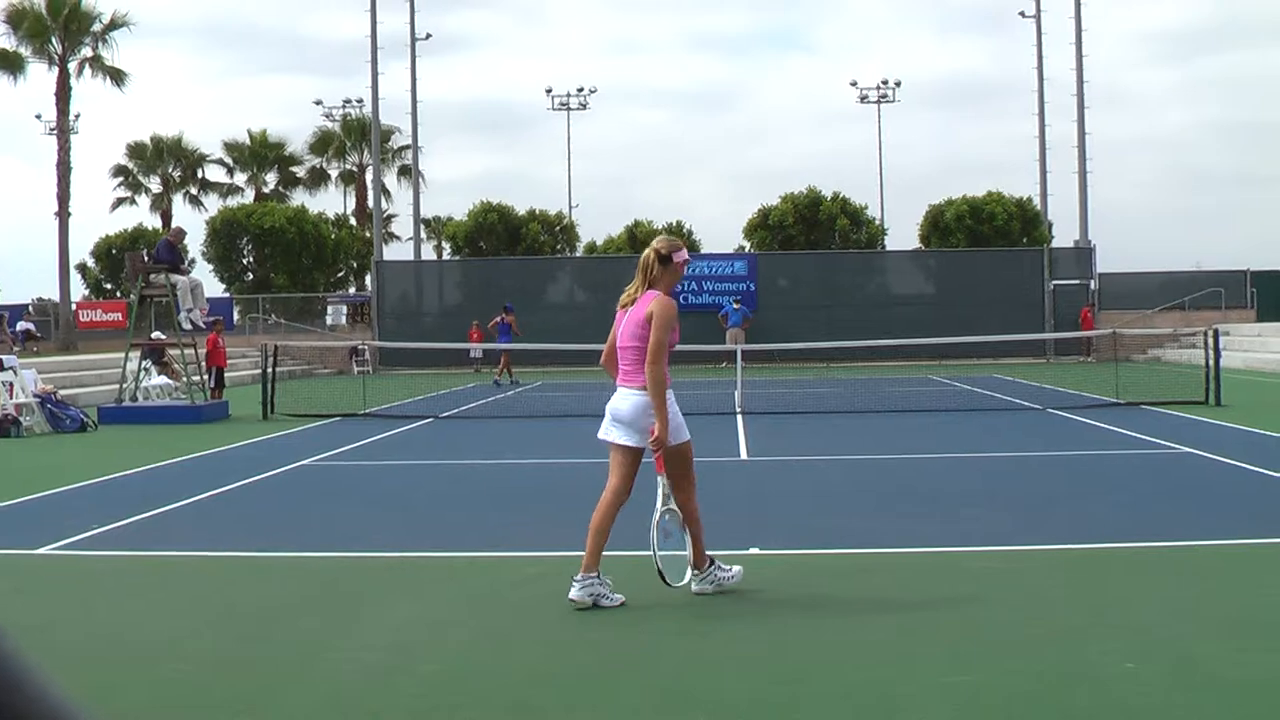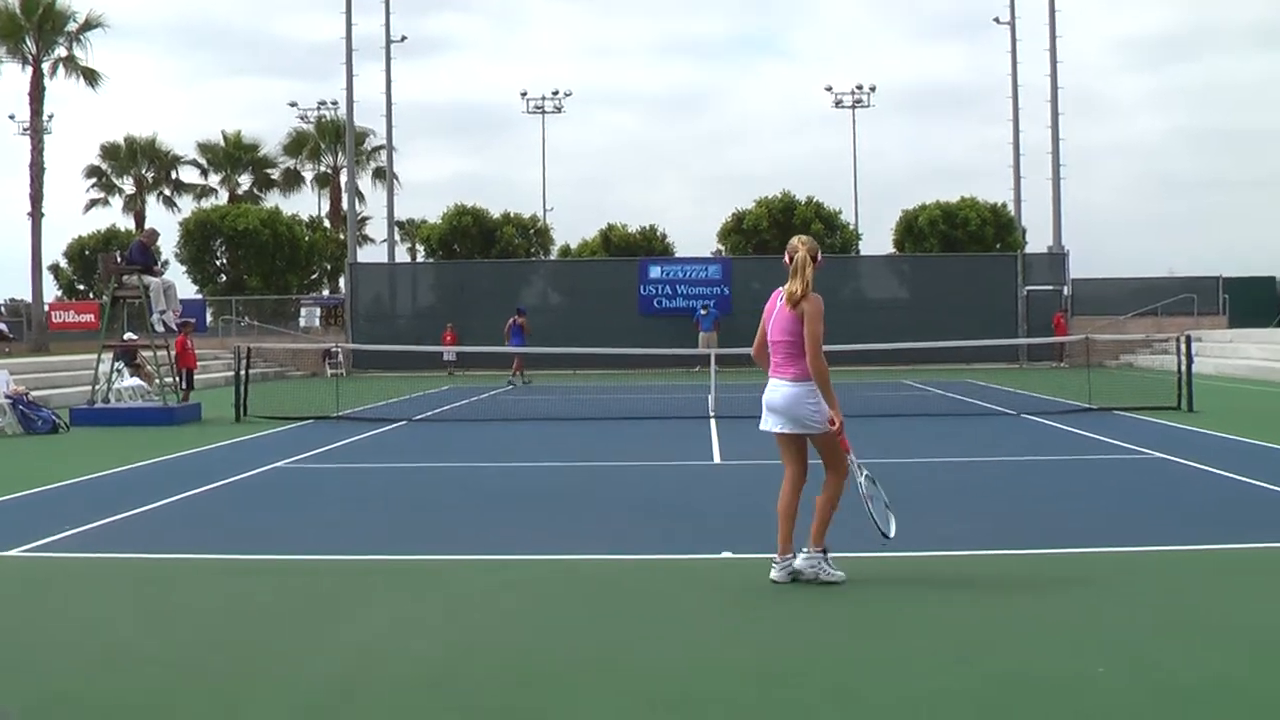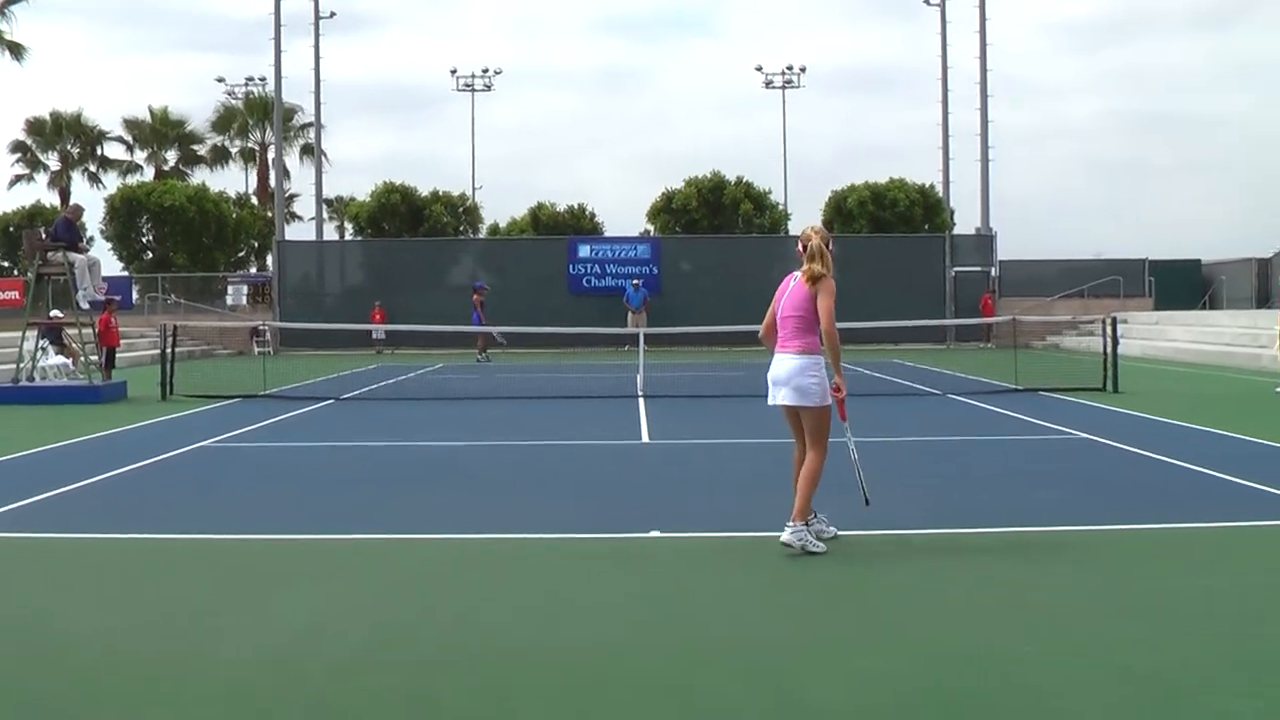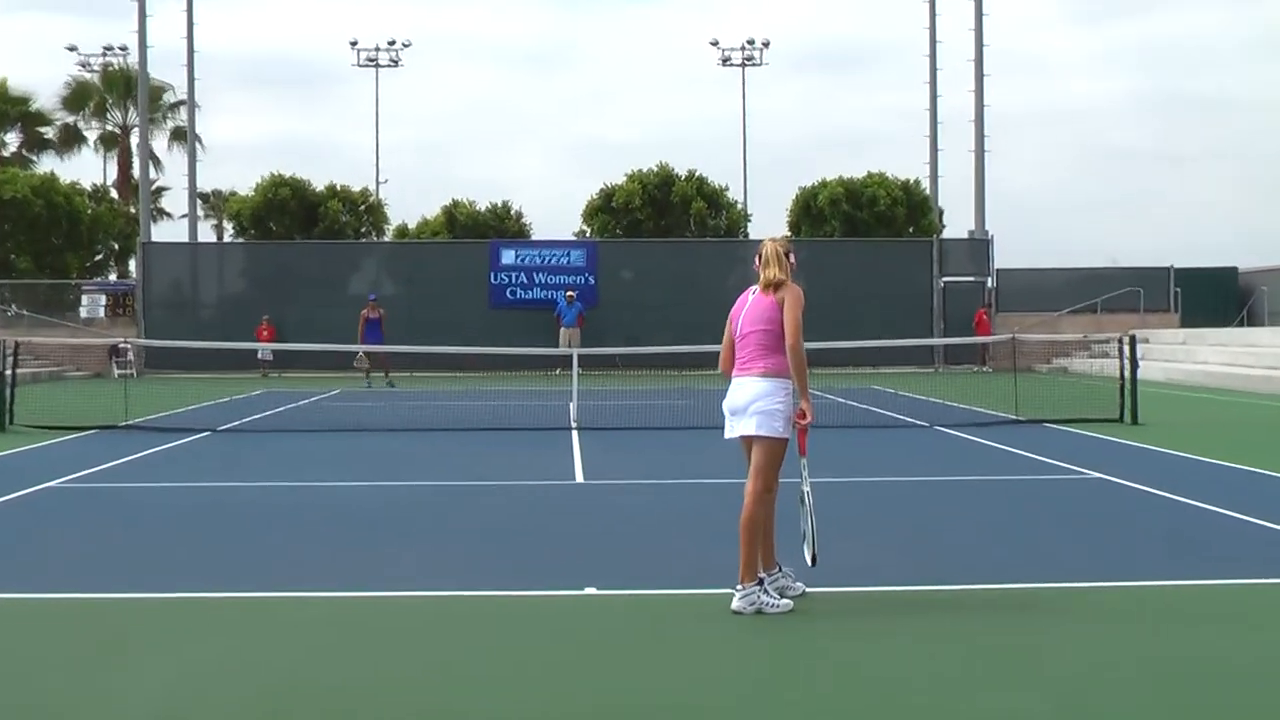
dt=1s
person 1, frame 1
left shoulder: (628, 302)
right shoulder: (664, 304)
left elbow: (608, 360)
right elbow: (654, 365)
right wrist: (662, 420)
left hip: (620, 402)
right hip: (648, 402)
left knee: (615, 493)
right knee: (684, 489)
left ankle: (586, 579)
right ankle: (703, 570)
person 1, frame 2
left shoulder: (774, 299)
right shoulder: (811, 301)
left elbow: (758, 353)
right elbow: (814, 360)
right wrist: (833, 406)
left hip: (775, 392)
right hip: (802, 392)
left knee: (794, 475)
right knee: (837, 470)
left ankle: (784, 560)
right ankle: (813, 552)
person 1, frame 3
left shoulder: (788, 282)
right shoulder: (823, 282)
left elbow: (766, 332)
right elbow: (828, 329)
right wrist: (838, 373)
left hip: (780, 366)
right hip: (806, 366)
left knee: (803, 447)
right knee: (816, 450)
left ankle: (806, 518)
person 1, frame 4
left shoulder: (743, 299)
right shoulder: (789, 291)
left elbow: (724, 365)
right elbow: (793, 344)
right wrist: (804, 396)
left hip: (738, 391)
right hip: (769, 391)
left knee: (765, 487)
right knee: (758, 492)
left ankle: (770, 573)
right ankle: (747, 589)
